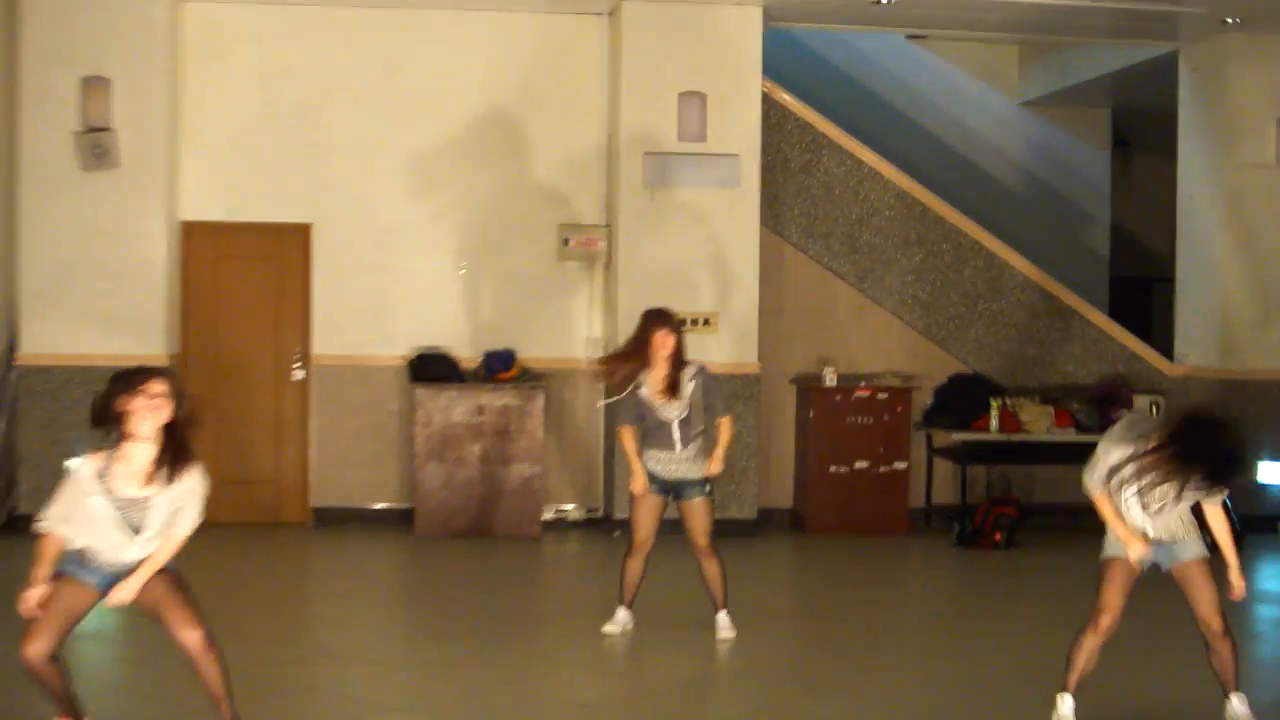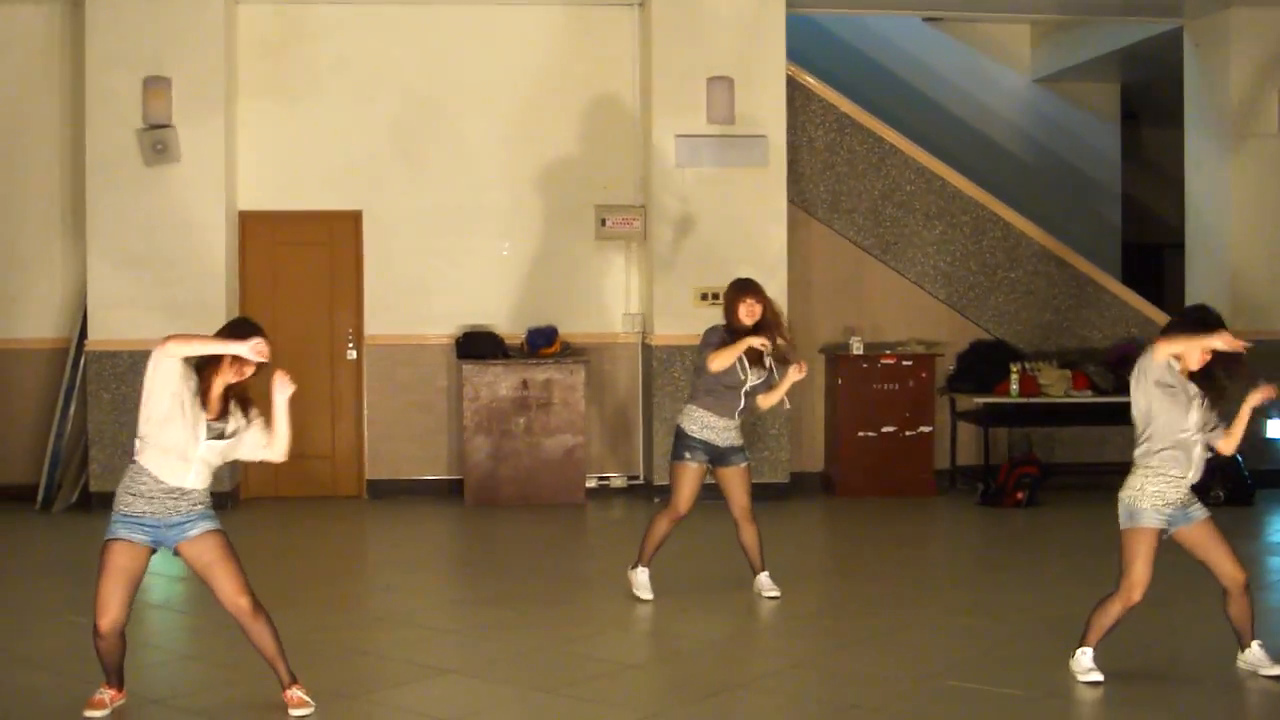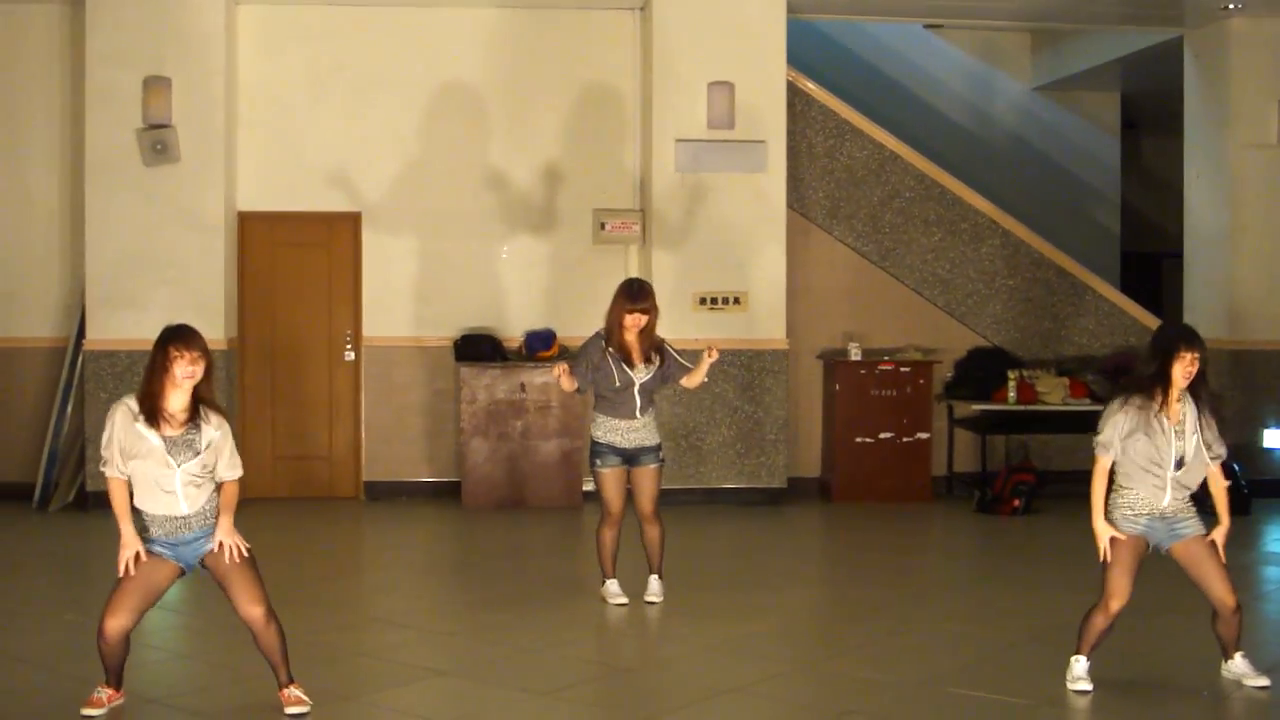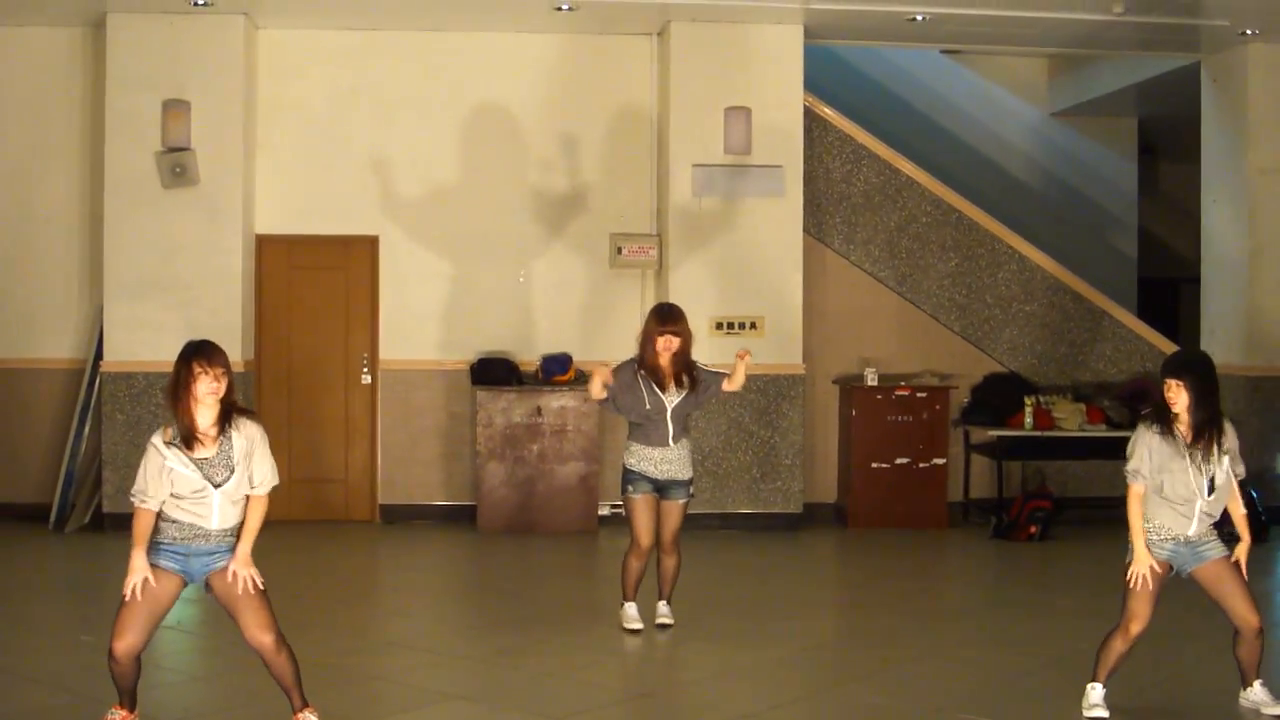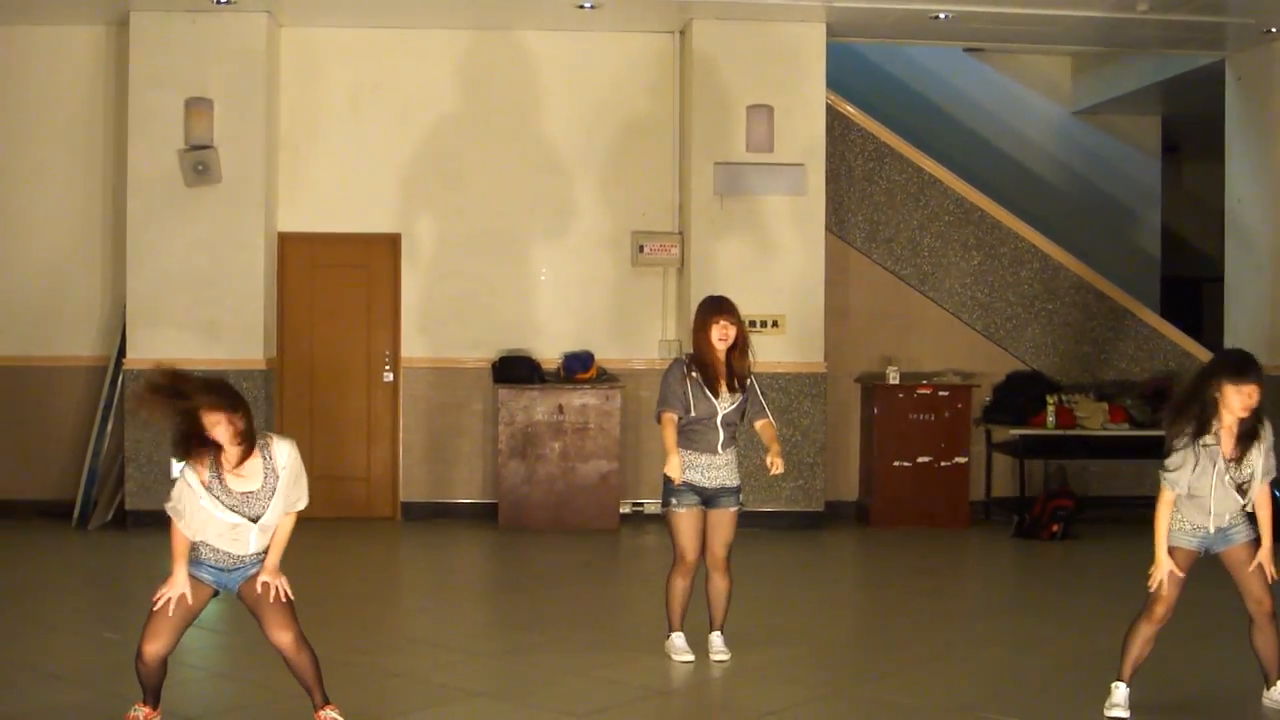
dt=1s
person 1, frame 1
left shoulder: (186, 475)
right shoulder: (89, 472)
left elbow: (182, 529)
right elbow: (55, 526)
left wrist: (139, 579)
right wrist: (39, 580)
left hip: (147, 568)
right hip: (89, 562)
left knee: (194, 636)
right knee: (34, 650)
person 1, frame 2
left shoulder: (238, 413)
right shoulder: (176, 379)
left elbow: (276, 452)
right elbow: (166, 347)
left wrist: (280, 400)
right wrist: (236, 343)
left hip: (191, 511)
right hip: (137, 509)
left knee: (244, 604)
right knee: (107, 623)
left ankle: (290, 686)
right ankle: (113, 688)
person 1, frame 3
left shoulder: (214, 423)
right shoulder: (127, 414)
right elbow: (115, 473)
left wrist: (227, 520)
right wrist: (127, 532)
left hip: (211, 530)
right hip: (159, 539)
left knee: (257, 612)
right knee: (112, 625)
left ankle: (288, 686)
right ankle: (112, 688)
person 1, frame 4
left shoulder: (247, 431)
right shoulder: (164, 445)
left elbow: (259, 493)
right elbow: (146, 503)
left wrist: (244, 551)
right wrist: (137, 555)
left hip: (225, 550)
right hip: (170, 549)
left knee: (267, 638)
right knee: (122, 646)
person 1, frame 5
left shoulder: (283, 453)
right shoulder: (198, 473)
left elbow: (290, 509)
right elbow: (182, 525)
left wrist: (273, 564)
right wrist: (178, 575)
left hip: (255, 562)
right hip: (203, 562)
left knee: (287, 637)
right knee: (151, 649)
person 2, frame 1
left shoulder: (1199, 469)
right shoulder: (1122, 443)
left elbow: (1214, 510)
right elbow: (1096, 486)
left wrist: (1233, 566)
right wrist: (1124, 531)
left hip: (1180, 536)
right hip: (1129, 536)
left knee: (1215, 626)
right knee: (1103, 620)
person 2, frame 2
left shoulder: (1196, 395)
right shoulder: (1153, 371)
left elbow: (1226, 446)
right elbow: (1161, 346)
left wrist: (1249, 404)
right wrist: (1209, 338)
left hip: (1182, 498)
right hip: (1146, 495)
left knee: (1236, 578)
right knee: (1132, 591)
left ankle: (1249, 651)
right ankle: (1084, 655)
person 2, frame 3
left shoulder: (1198, 411)
right shoulder: (1128, 408)
left elbow: (1214, 467)
right elbow: (1102, 465)
left wrist: (1224, 522)
right wrist: (1098, 521)
left hip: (1180, 515)
right hip: (1131, 512)
left knee: (1228, 601)
right knee: (1114, 602)
left ankle: (1233, 661)
right ankle: (1079, 663)
person 2, frame 4
left shoulder: (1223, 433)
right shoulder: (1152, 432)
left elbow: (1231, 488)
right elbow: (1135, 491)
left wrist: (1245, 538)
right wrist: (1139, 547)
left hip: (1203, 540)
right hip: (1156, 536)
right knee: (1133, 624)
right ankle: (1095, 690)
person 2, frame 5
right shoulder: (1193, 438)
right elbow: (1167, 494)
right wrist: (1160, 553)
left hip: (1234, 524)
right hip: (1187, 525)
right knee: (1158, 608)
right ankle: (1120, 688)
person 3, frame 1
left shoulder: (697, 377)
right shoulder: (636, 383)
left elbow: (724, 420)
right elbow: (626, 428)
left wrist: (719, 454)
right wrist: (636, 469)
left hip: (694, 472)
right hip: (652, 471)
left knee: (703, 546)
right knee: (639, 544)
left ankle: (722, 614)
right ankle: (623, 612)
person 3, frame 2
left shoulder: (763, 354)
right shoulder: (718, 336)
left elbow: (763, 401)
right elbow: (713, 363)
left wrist: (789, 379)
right wrist: (747, 340)
left hip: (730, 438)
right hip: (696, 433)
left knee: (744, 511)
right knee: (678, 509)
left ankle: (761, 576)
right ankle: (640, 569)
person 3, frame 3
left shoulder: (656, 348)
right shoulder: (599, 345)
left elbow: (689, 380)
right elbow: (572, 383)
left wrist: (705, 363)
right wrist: (562, 374)
left hip: (645, 439)
right hip: (608, 440)
left knee: (648, 513)
right knee: (612, 514)
left ankle: (655, 578)
right ankle: (610, 582)
person 3, frame 4
left shoulder: (691, 372)
right shoulder: (633, 371)
left elbow: (733, 384)
right elbow: (597, 393)
left wrist: (741, 364)
right wrist: (598, 377)
left hip: (678, 468)
right hip: (640, 468)
left knee: (669, 544)
right knee: (642, 543)
left ankle: (664, 604)
right ankle: (628, 605)
person 3, frame 5
left shoulder: (742, 376)
right shoulder: (682, 370)
left elbow: (761, 420)
right elbow: (668, 416)
left wrist: (774, 448)
right wrist: (672, 453)
left hip: (726, 479)
right hip: (686, 477)
left knee: (719, 561)
right knee: (687, 560)
left ankle: (716, 635)
right ankle: (675, 635)
